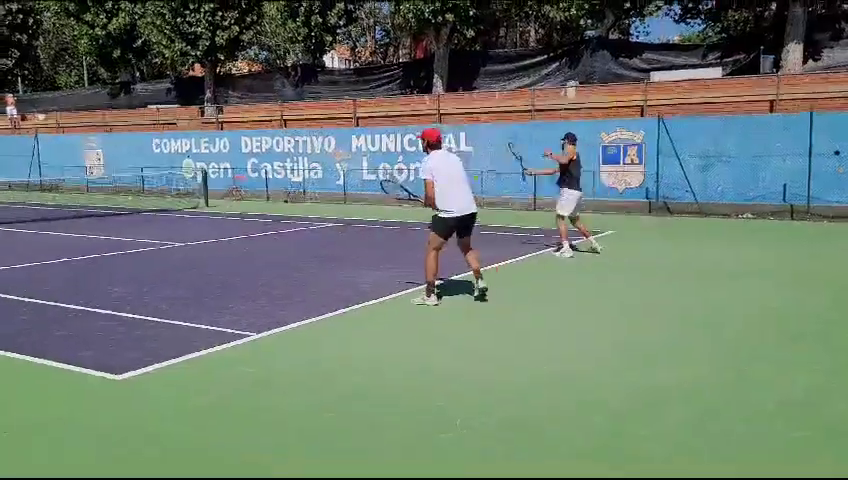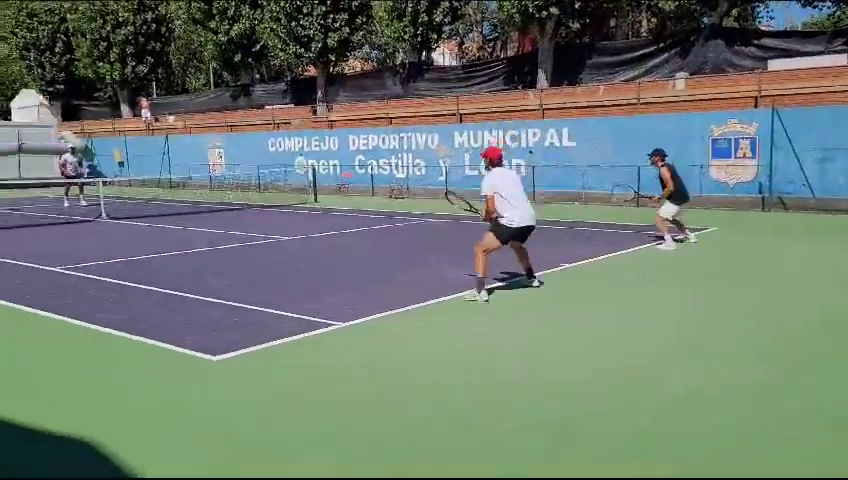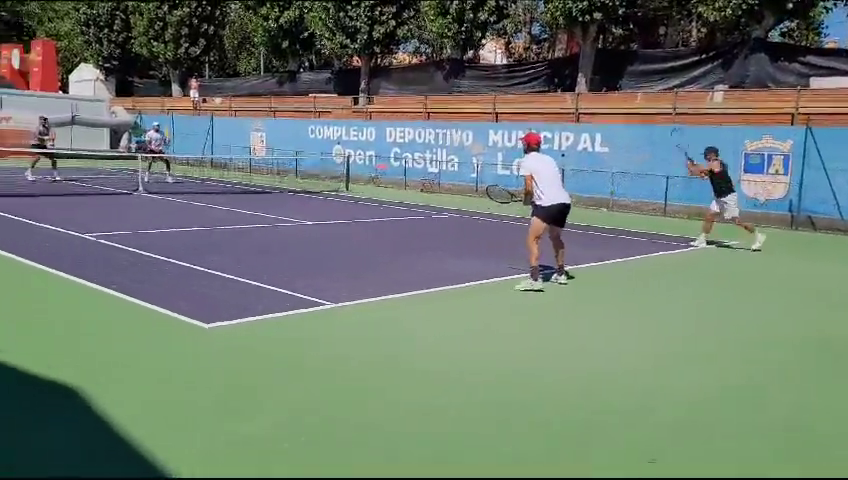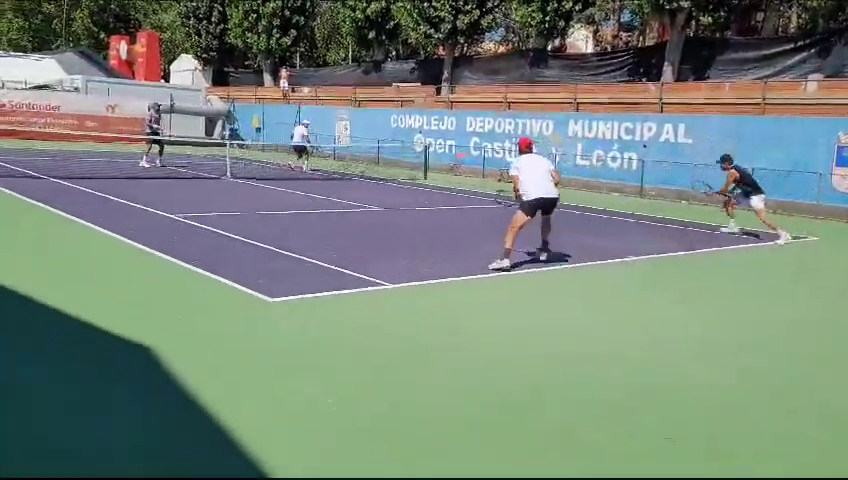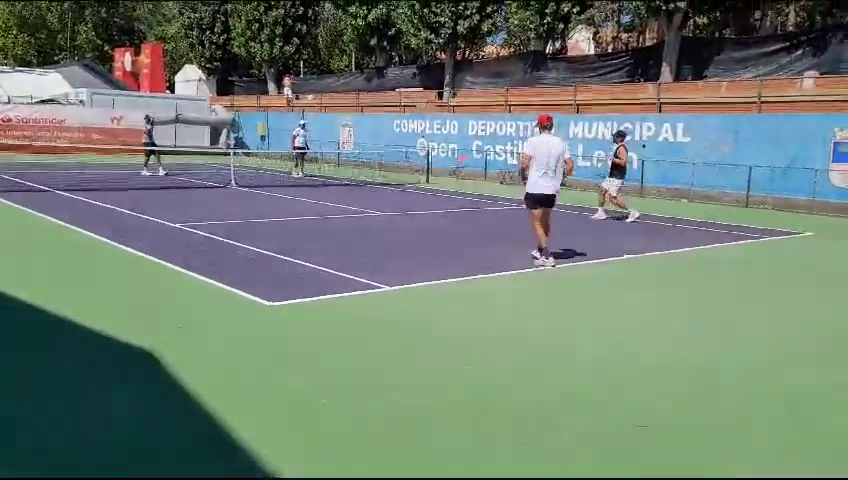
dt=1s
person 1, frame 1
left shoulder: (428, 161)
right shoulder: (454, 157)
left elbow: (430, 195)
left wrist: (427, 203)
left hip: (448, 213)
right hip: (470, 209)
left knee: (432, 250)
right knee: (466, 247)
left ankle: (429, 294)
right ankle: (479, 281)
person 1, frame 2
left shoulder: (489, 178)
right shoulder: (512, 173)
left elbow: (490, 209)
left wrist: (486, 217)
right wrist: (494, 215)
left hip: (511, 223)
right hip: (530, 221)
left knee: (480, 250)
right knee: (516, 245)
left ankle: (480, 291)
right ankle: (531, 278)
person 1, frame 3
left shoulder: (526, 161)
right shoulder: (549, 159)
left elbow: (529, 187)
left wrist: (527, 200)
right wrist: (534, 198)
left hip: (548, 204)
right hip: (564, 202)
left knee: (532, 239)
right knee: (555, 237)
left ankle: (534, 279)
right ankle: (561, 273)
person 1, frame 4
left shoulder: (516, 163)
right shoulder: (544, 159)
left elbow: (516, 186)
right elbow: (557, 179)
left wrist: (518, 197)
left hip: (532, 198)
right hip: (552, 197)
left knee: (513, 228)
right knee: (546, 219)
left ankle: (504, 260)
right ankle: (543, 250)
person 1, frame 5
left shoulder: (533, 141)
right shoulder: (561, 143)
left elbow: (524, 164)
right elbow: (570, 165)
left wrist: (524, 174)
right wrist: (561, 177)
left hip: (534, 189)
right hip: (552, 190)
left knee: (537, 223)
right knee: (545, 221)
left ankle: (547, 257)
right ankle: (540, 251)
